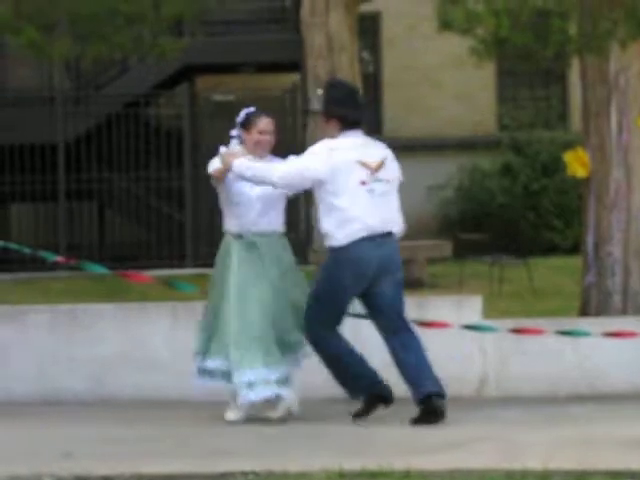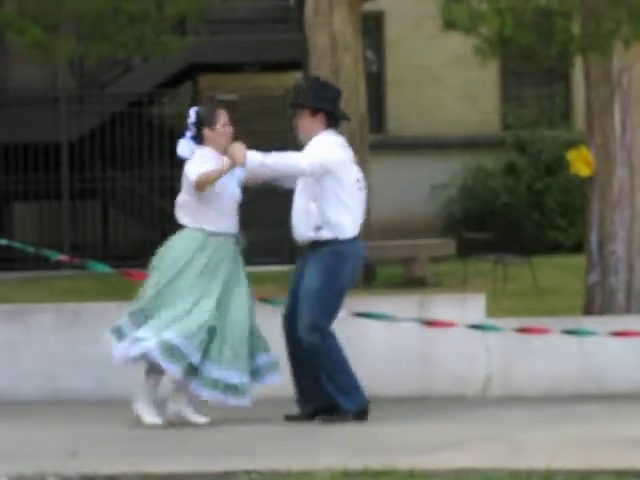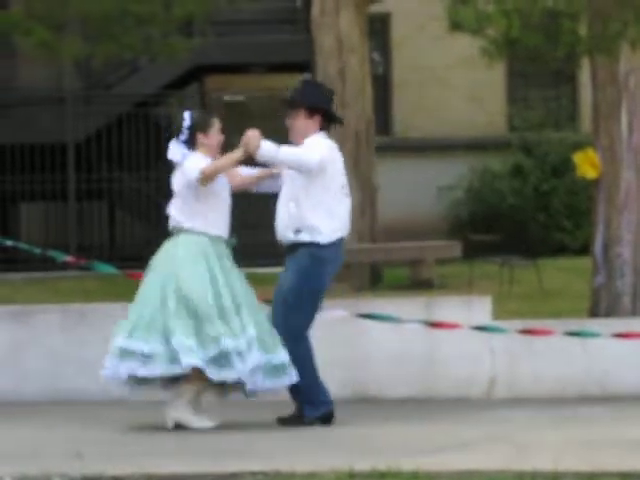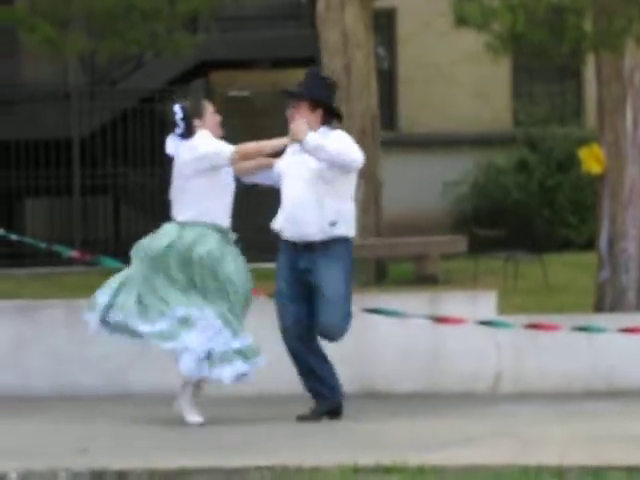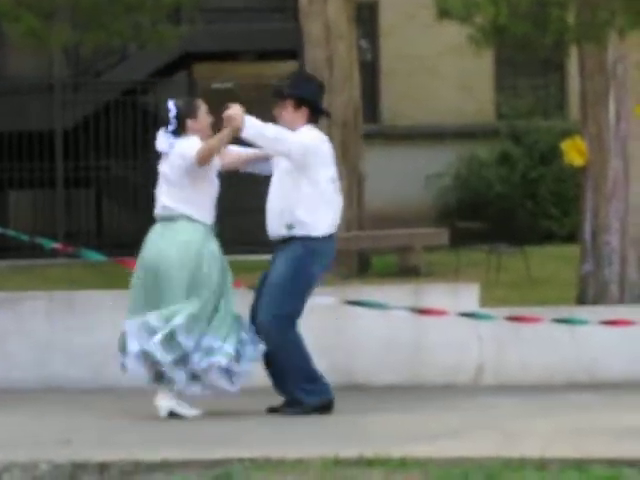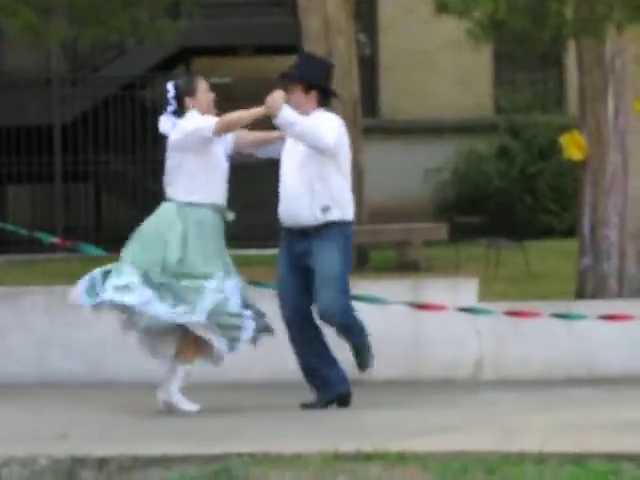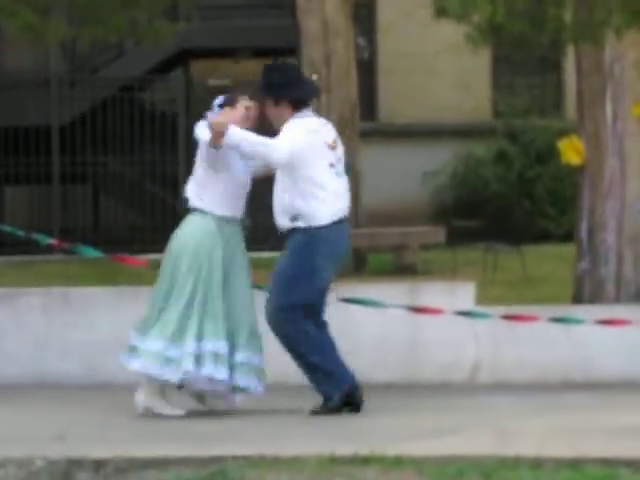
dt=0.5s
person 1, frame 1
left shoulder: (327, 151)
right shoulder: (381, 151)
left elbow: (284, 177)
left wrist: (239, 164)
left hip: (349, 256)
right hip: (386, 250)
left knee: (317, 328)
right knee: (396, 328)
left ankle: (373, 389)
right ankle: (430, 397)
person 1, frame 2
left shoulder: (325, 146)
right shoulder: (331, 149)
left elbow: (301, 164)
right elbow: (302, 177)
left wrist: (250, 159)
right wrist: (264, 171)
left hip: (334, 253)
right hip: (322, 252)
left knee: (313, 331)
right knee: (295, 325)
left ankle: (351, 404)
right ankle: (317, 402)
person 1, frame 3
left shoulder: (321, 148)
right shoulder: (310, 155)
left elbow: (300, 161)
right elbow: (284, 180)
left wrist: (262, 148)
left hip: (312, 255)
right hip: (305, 254)
left knee: (286, 330)
right knee: (286, 330)
left ankle: (316, 407)
right ankle: (310, 404)
person 1, frame 4
left shoulder: (339, 141)
right shoulder: (295, 154)
left elbow: (354, 161)
right elbow: (270, 172)
left wrist: (307, 139)
left hip: (331, 252)
right hip: (292, 253)
left knee: (332, 325)
right knee: (294, 332)
right ankle: (328, 400)
person 1, frame 5
left shoulder: (312, 140)
right shoulder: (299, 148)
left elbow: (282, 143)
right elbow: (275, 154)
left wrist: (244, 122)
left hip: (305, 250)
right hip: (293, 248)
left knee: (274, 325)
right knee: (261, 322)
left ankle: (314, 395)
right ankle: (302, 393)
person 1, frame 6
left shoulder: (330, 125)
right shoulder: (299, 130)
left elbow: (321, 141)
right elbow: (282, 143)
left wrist: (281, 114)
left hip: (331, 235)
right hip: (294, 239)
left knee: (332, 309)
right knee: (294, 317)
left ankle: (355, 335)
right ankle: (333, 389)
person 1, frame 7
left shoulder: (298, 133)
right shoulder: (321, 127)
left elbow: (275, 154)
left wrist: (229, 131)
left hip: (313, 237)
right hip: (331, 233)
left knee: (283, 314)
right knee: (306, 317)
left ankle: (337, 383)
right ankle: (343, 391)
person 2, frame 1
right shoulder: (224, 164)
right elbow: (217, 175)
left hip: (272, 253)
right hip: (237, 253)
left knee: (266, 321)
right knee: (239, 323)
person 2, frame 2
left shoulder: (225, 164)
right shoulder: (199, 163)
right elbow: (201, 183)
right wrist: (230, 166)
left hip: (221, 254)
right hip: (195, 252)
left knee: (223, 327)
right knee: (175, 322)
left ankle: (178, 402)
right ankle: (145, 396)
person 2, frame 3
left shoulder: (198, 167)
right shoulder: (195, 164)
left elbow: (239, 181)
right elbow: (209, 174)
left wrist: (275, 170)
right wrist: (241, 152)
left hip: (195, 258)
right hip: (196, 257)
left knee: (198, 335)
right knee: (213, 329)
left ankle: (179, 406)
right ankle: (179, 406)
person 2, frame 4
left shoulder: (203, 155)
right shoulder: (198, 147)
left elbow: (238, 167)
right elbow: (241, 153)
left wrist: (278, 162)
right wrist: (286, 141)
left hip: (212, 250)
right hip: (183, 245)
left knee: (208, 332)
left ankle: (186, 399)
person 2, frame 5
left shoulder: (194, 150)
right shoulder: (187, 148)
left elbow: (234, 158)
right elbow: (207, 153)
right wrist: (230, 128)
left hip: (166, 245)
right hip: (186, 246)
left knee: (184, 323)
right knee: (203, 322)
left ankle: (168, 393)
right ankle: (167, 395)
person 2, frame 6
left shoulder: (209, 132)
right shoulder: (187, 129)
left elbow: (246, 140)
right elbow: (225, 124)
left wrist: (286, 134)
right wrist: (265, 109)
left hip: (203, 229)
right hip: (180, 227)
left knee: (199, 311)
left ankle: (171, 388)
right ankle: (113, 284)
person 2, frame 7
left shoulder: (241, 151)
right shoulder: (214, 142)
right elbow: (215, 133)
right wrist: (227, 120)
left hip: (227, 240)
right hip: (204, 236)
left knee: (218, 316)
right knee: (192, 312)
left ankle: (196, 379)
right ankle: (150, 393)
